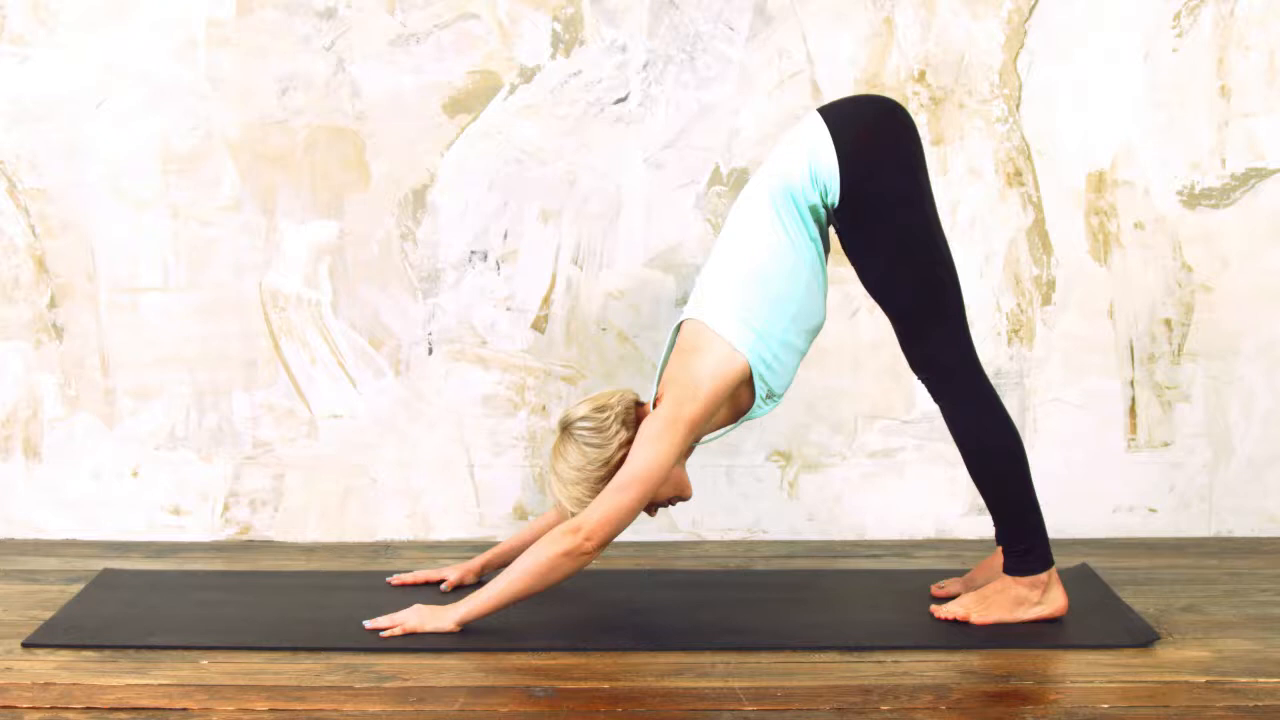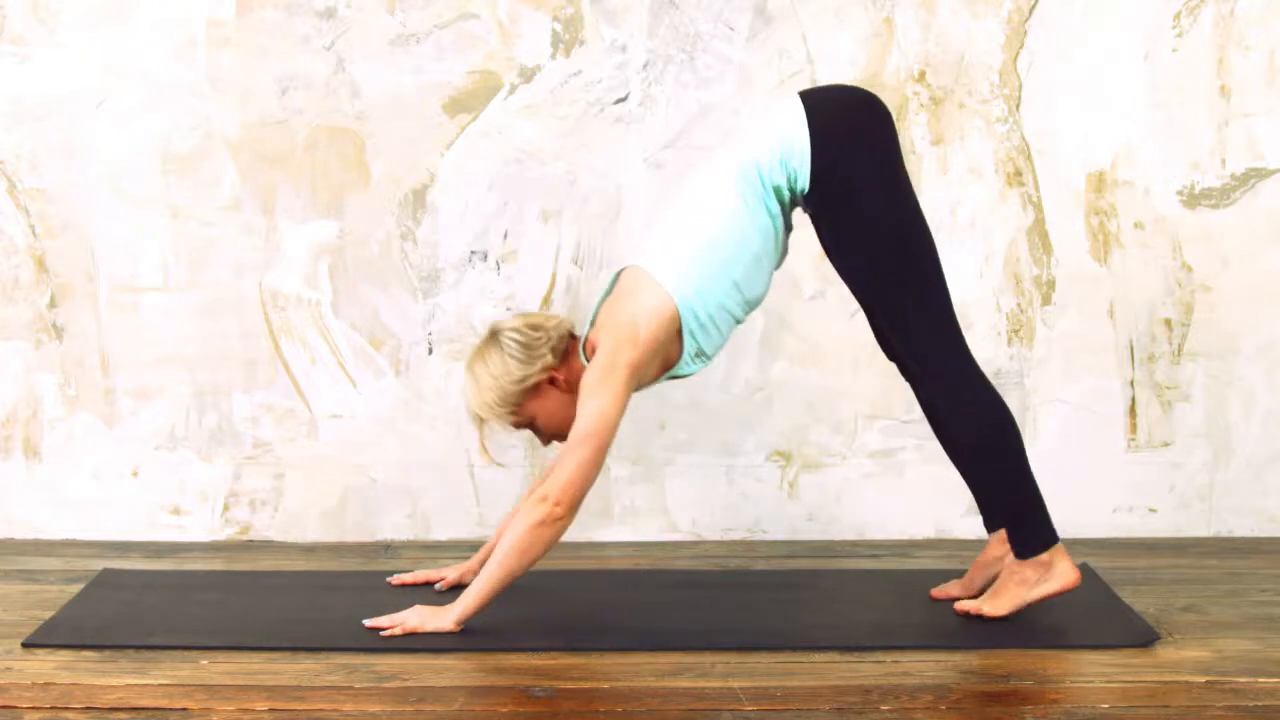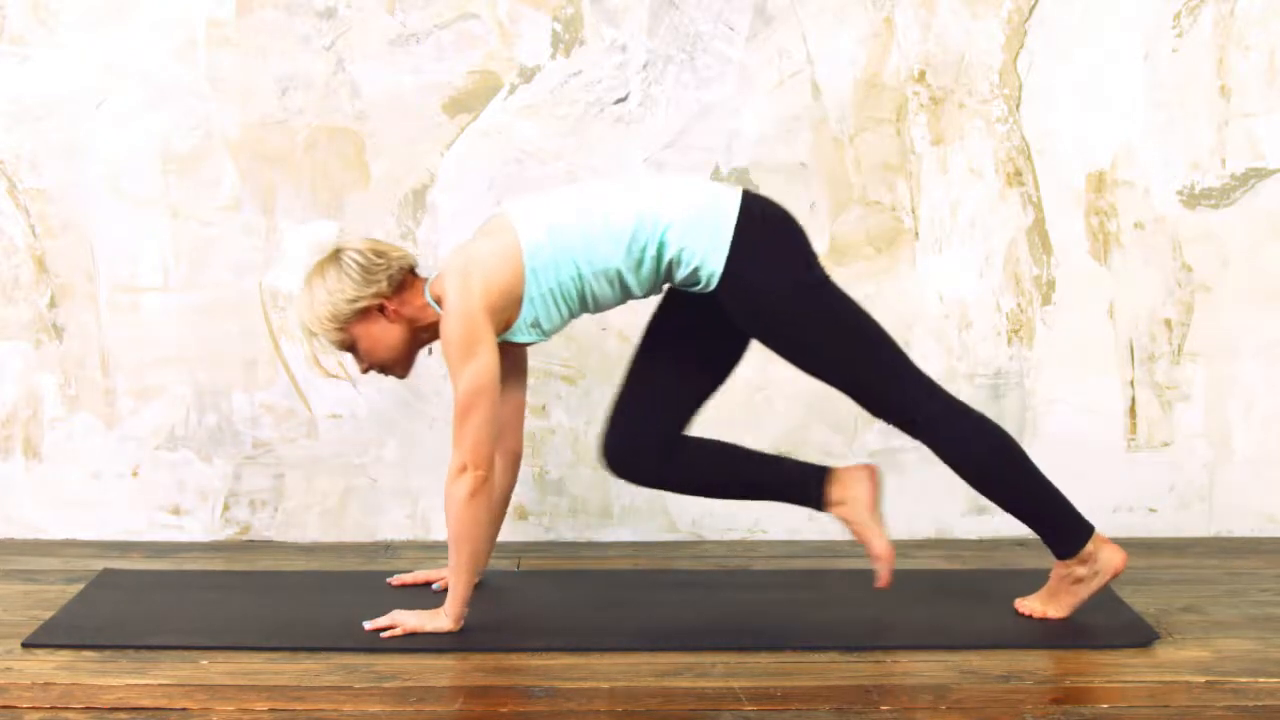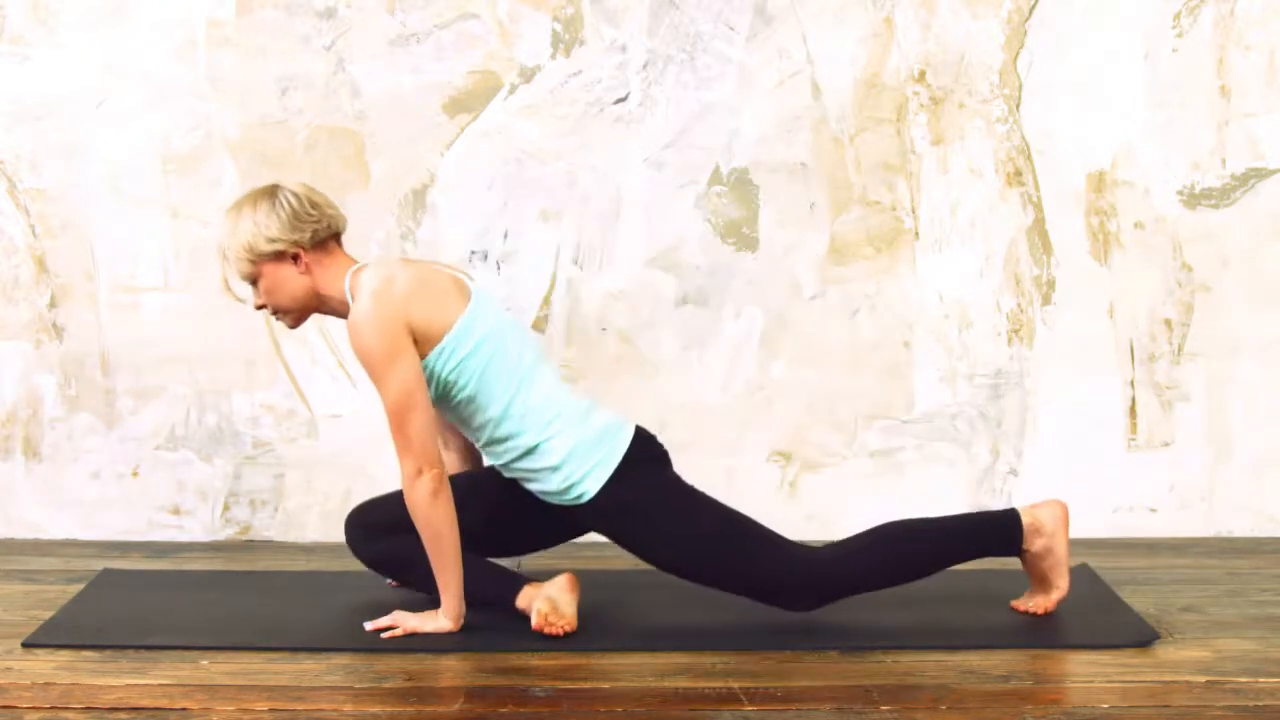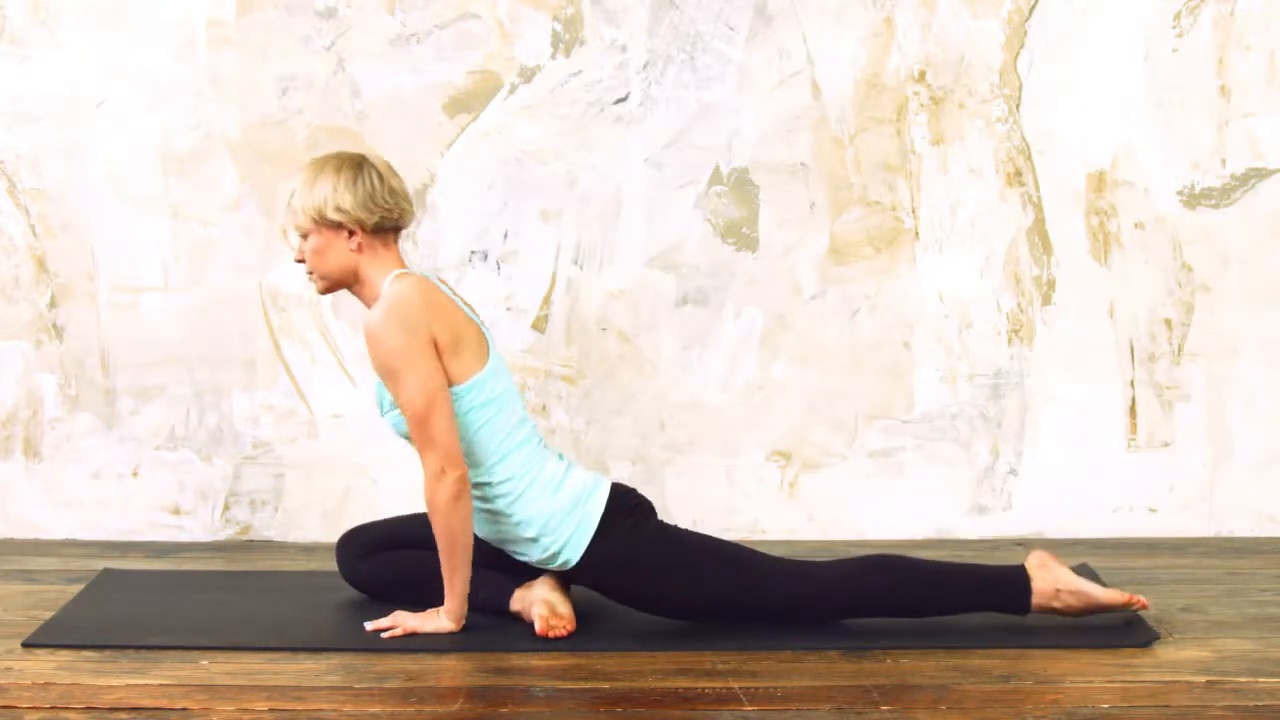
dt=1s
person 1, frame 1
left shoulder: (681, 411)
right shoulder: (679, 402)
left elbow: (583, 536)
right elbow: (582, 507)
left wrist: (460, 612)
right wrist: (481, 563)
left hip: (855, 153)
right hip: (840, 156)
left knee: (946, 369)
right knee: (941, 369)
left ankle: (1033, 577)
right ankle: (1014, 551)
person 1, frame 2
left shoulder: (614, 358)
right shoulder: (601, 342)
left elbow: (555, 505)
right elbow: (555, 488)
left wrist: (458, 611)
right wrist: (479, 562)
left hip: (828, 139)
right hip: (815, 146)
left knee: (933, 353)
right knee: (914, 351)
left ankle: (1040, 554)
right ankle: (1009, 538)
person 1, frame 3
left shoulder: (463, 302)
right shoulder: (486, 296)
left elbow: (473, 468)
right elbow: (503, 446)
left wrist: (452, 608)
right wrist: (470, 562)
left hip: (733, 249)
right hip: (709, 258)
left knee: (905, 399)
right knee: (631, 449)
left ankle: (1082, 551)
right ankle: (835, 492)
person 1, frame 4
left shoulder: (373, 310)
right shoulder: (397, 284)
left elbow: (420, 471)
right elbow: (455, 432)
left wrist: (449, 606)
right wrist: (460, 551)
left hip: (602, 478)
right hip: (559, 476)
left knee: (807, 579)
right knee: (370, 533)
left ankle: (1022, 527)
person 1, frame 5
left shoulder: (396, 316)
right shoulder: (421, 295)
left elbow: (447, 474)
left wrist: (454, 607)
right wrist: (505, 582)
left hip: (594, 536)
right hip: (564, 524)
left knee: (814, 592)
right knee: (359, 555)
left ankle: (1029, 586)
